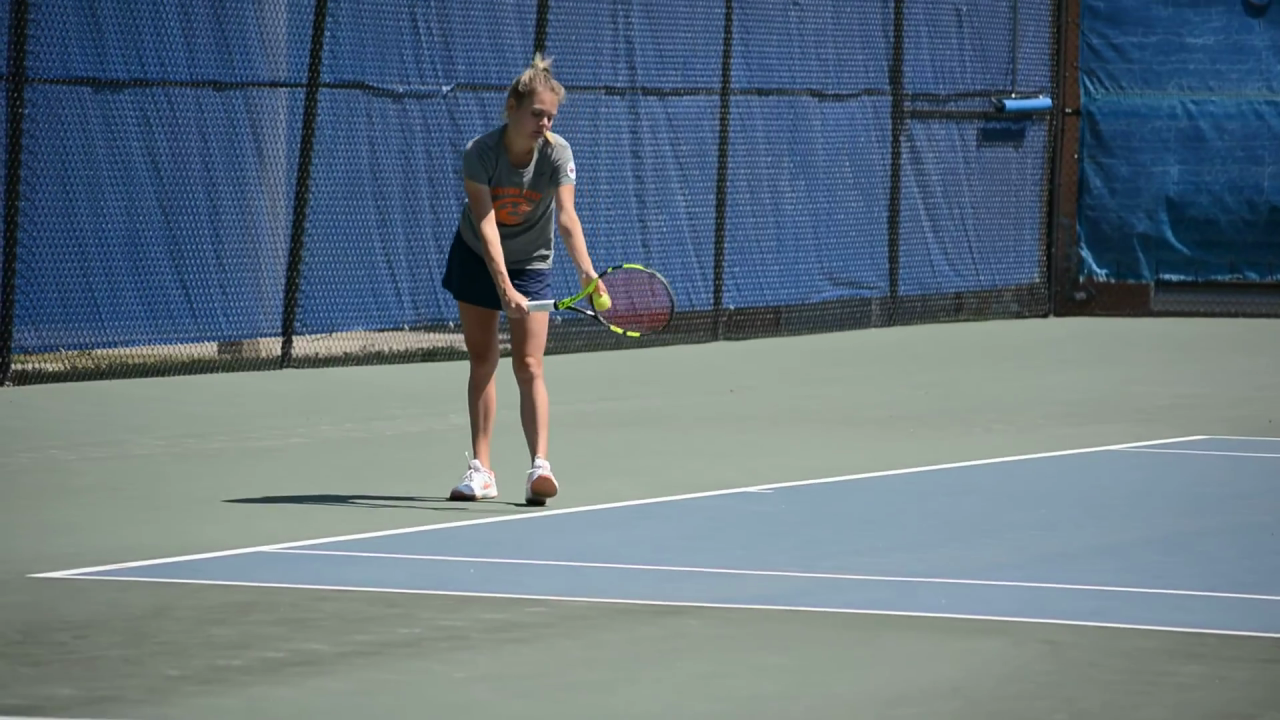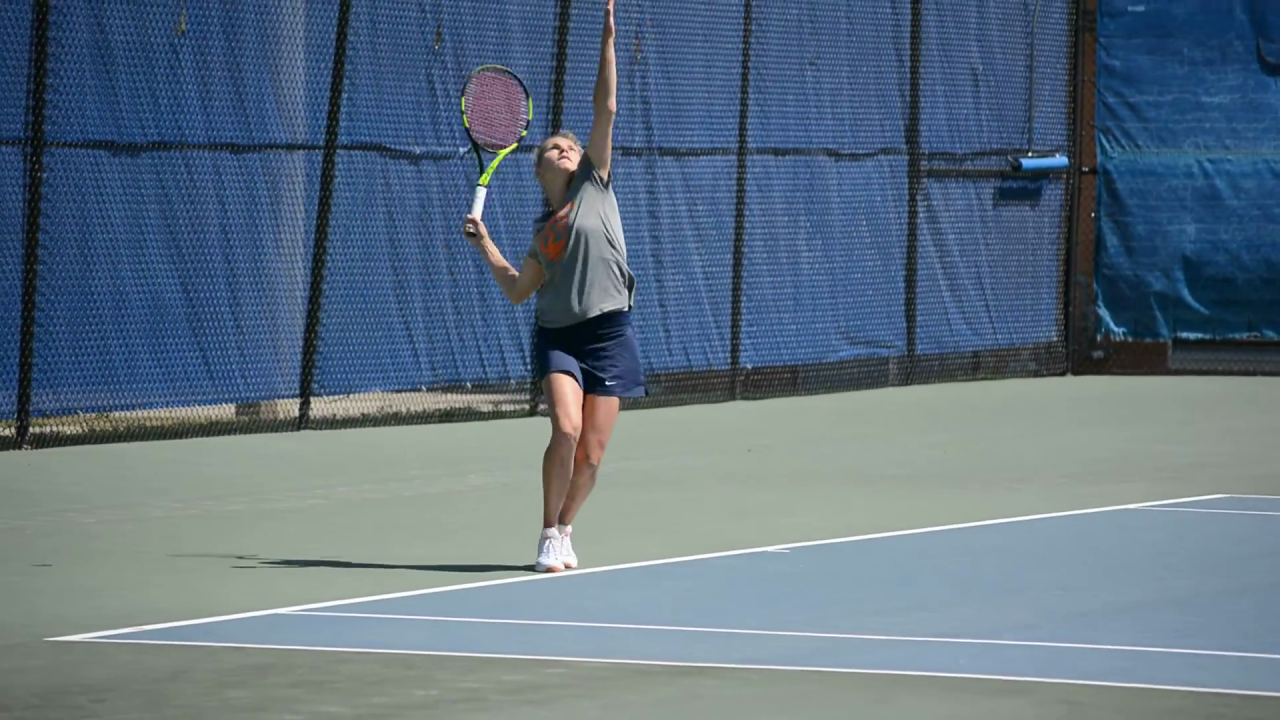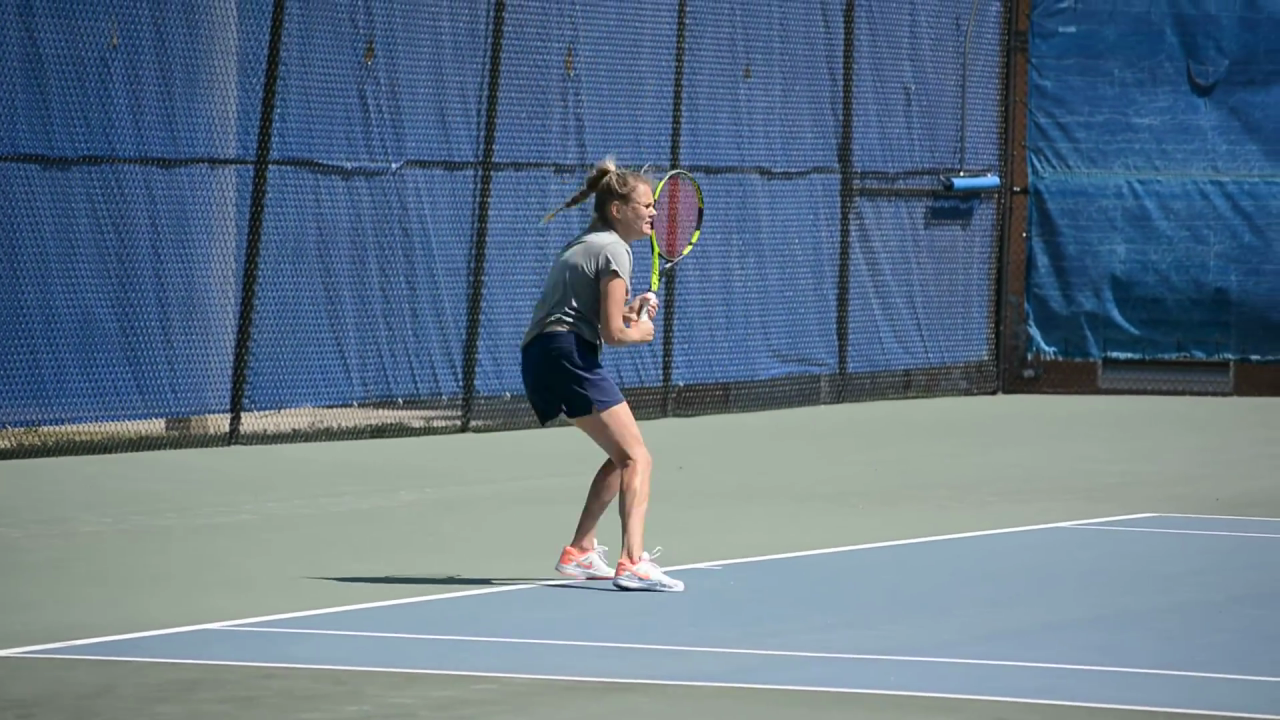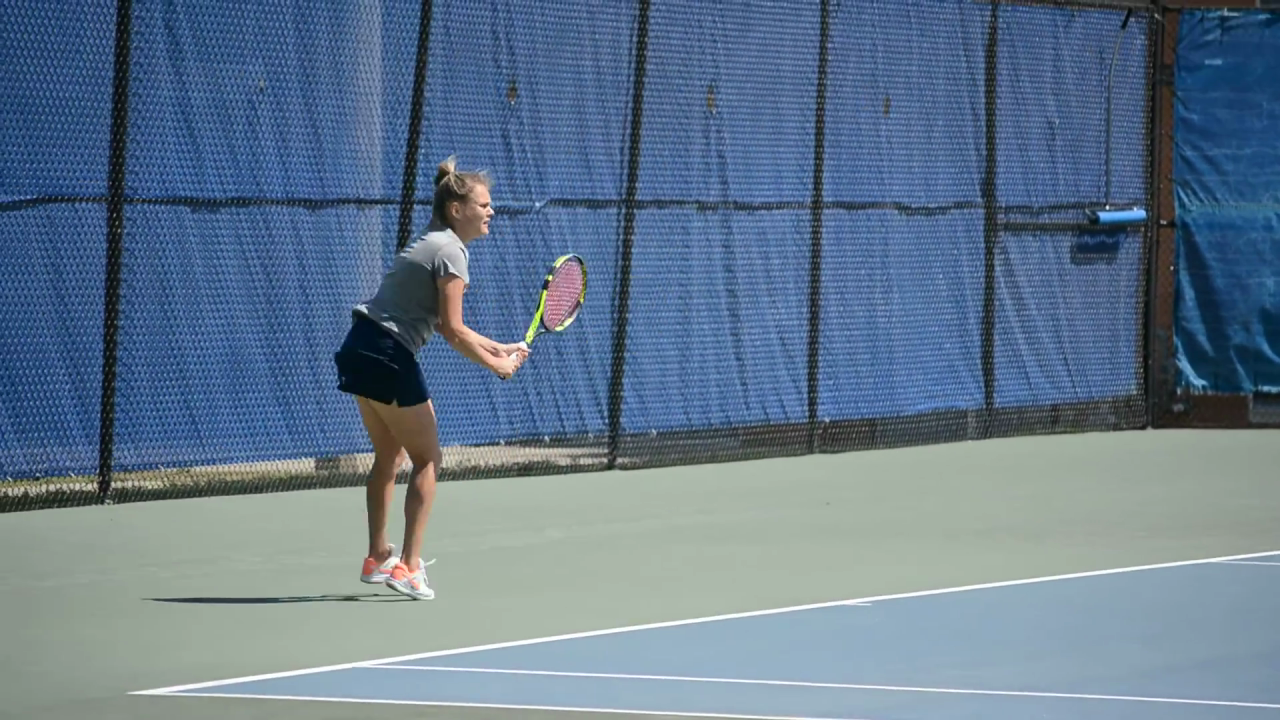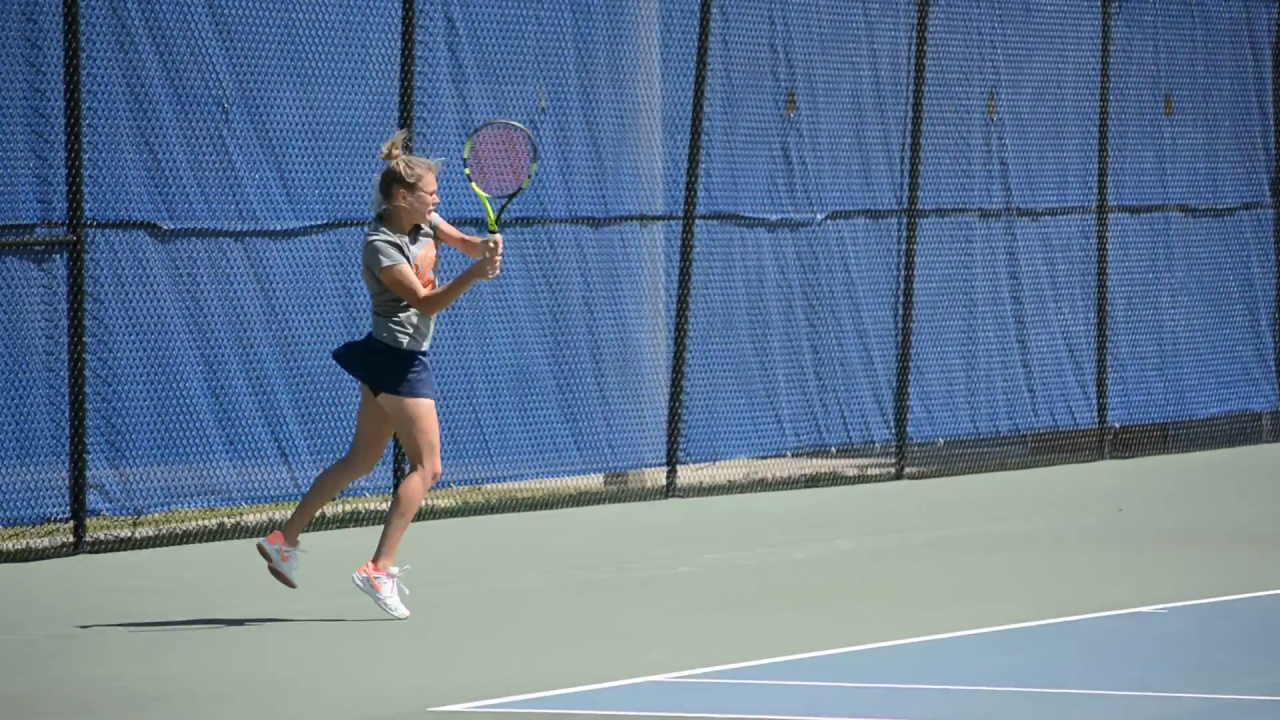
dt=1s
person 1, frame 1
left shoulder: (557, 152)
right shoulder: (479, 152)
left elbow: (566, 216)
right elbow: (485, 225)
left wrist: (586, 270)
right wrist: (504, 286)
left hip: (531, 265)
right hip: (477, 258)
left knee: (529, 366)
right knee: (482, 361)
left ankle: (539, 465)
right ankle: (480, 469)
person 1, frame 2
left shoulder: (593, 185)
right shoulder: (544, 227)
left elbow: (604, 107)
right elbow: (518, 290)
right wrist: (484, 241)
left hip: (609, 332)
right hip: (558, 338)
left knee: (590, 454)
right knee: (566, 430)
left ankle: (561, 531)
right ankle: (550, 533)
person 1, frame 3
left shoulder: (582, 245)
right shoulder: (614, 250)
right elbow: (615, 333)
left wrist: (629, 311)
right wrist: (642, 331)
left hip: (543, 358)
right hip: (569, 358)
left knee: (624, 456)
right knee: (637, 458)
left ankle: (579, 549)
right ankle: (633, 561)
person 1, frame 4
left shoulder: (438, 246)
right shoulder: (448, 251)
left elbow: (450, 326)
right elbow: (451, 330)
left wrist: (500, 348)
right wrist: (494, 364)
left hip: (363, 347)
right hip: (387, 353)
left knee: (388, 457)
right knee: (428, 459)
left ankle: (378, 558)
right ankle: (406, 566)
person 1, frame 5
left shoulder: (421, 220)
right shoulder: (379, 245)
left elbow: (464, 242)
right elbow: (425, 304)
left wrist: (488, 247)
right wrist: (472, 273)
left hip: (402, 356)
right hip: (397, 360)
left knee: (361, 460)
right knee: (426, 466)
left ankle: (284, 539)
right ankle: (378, 569)
